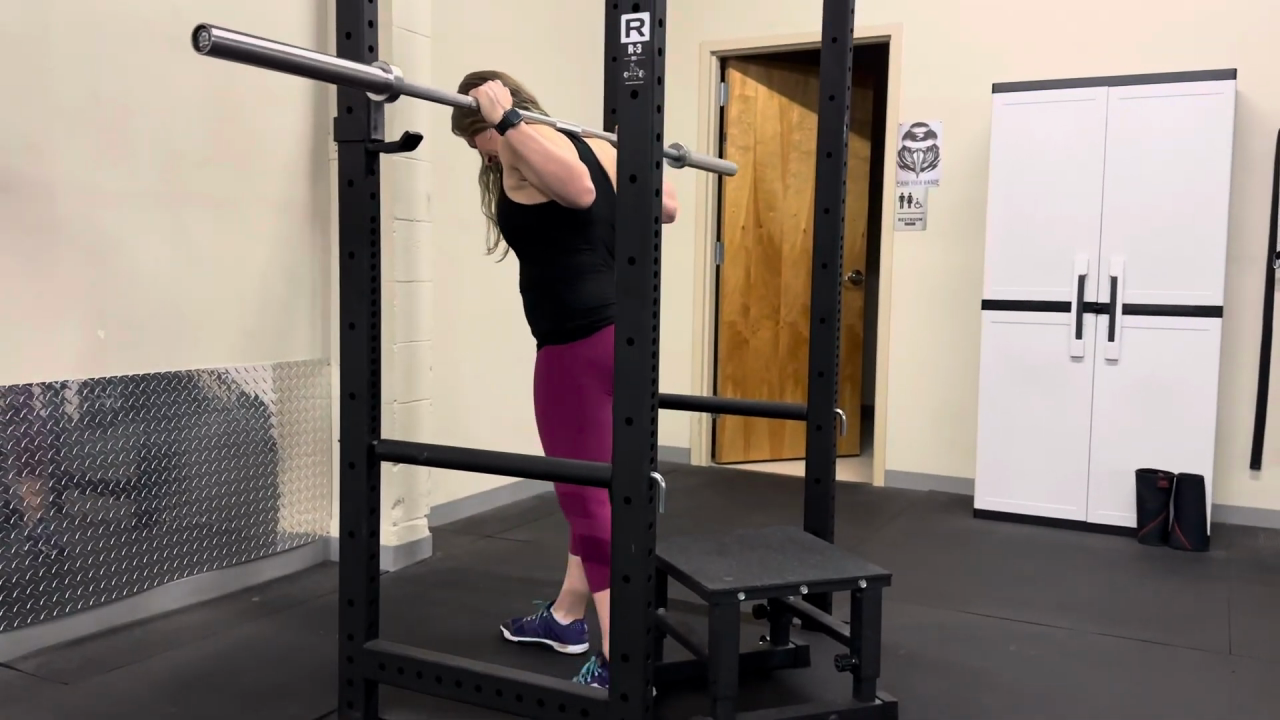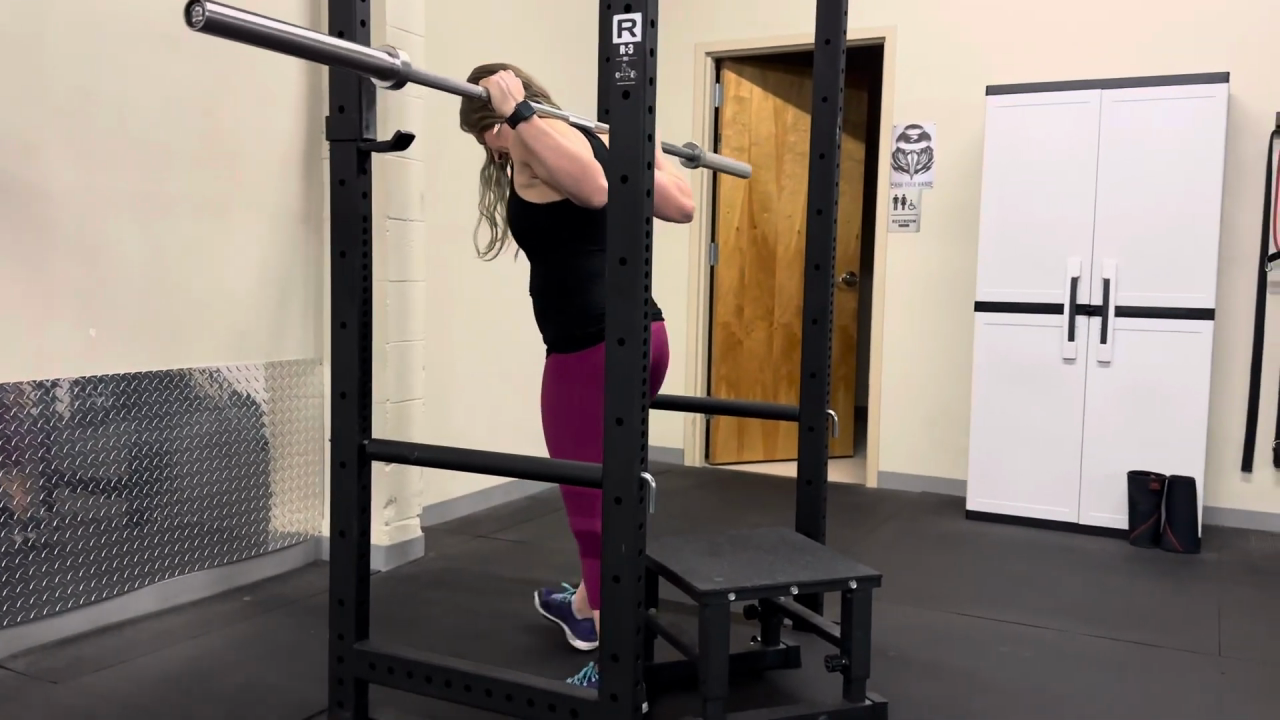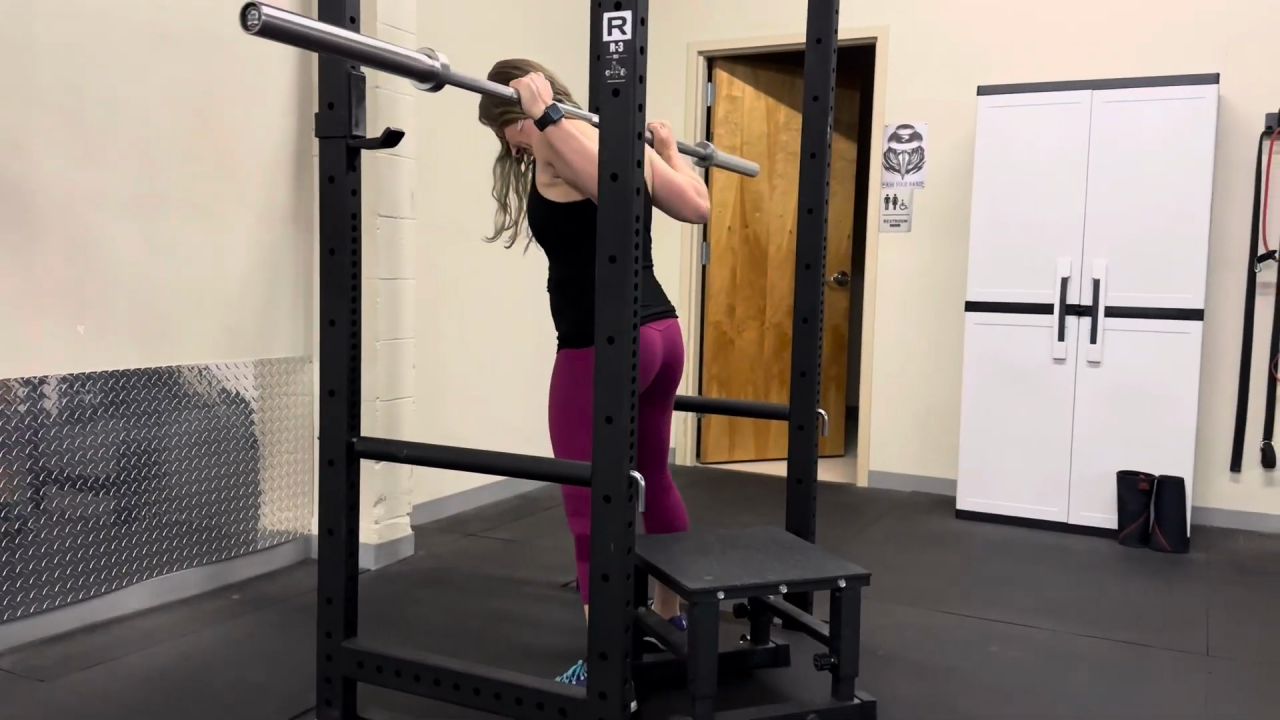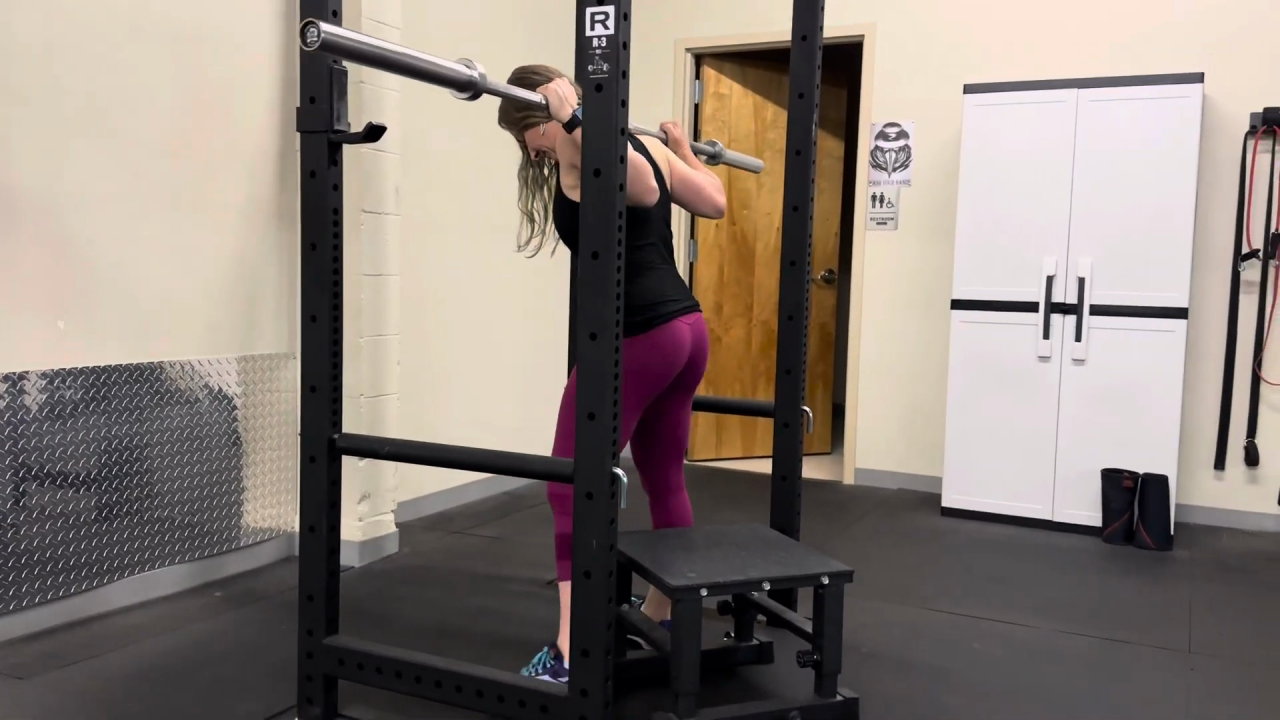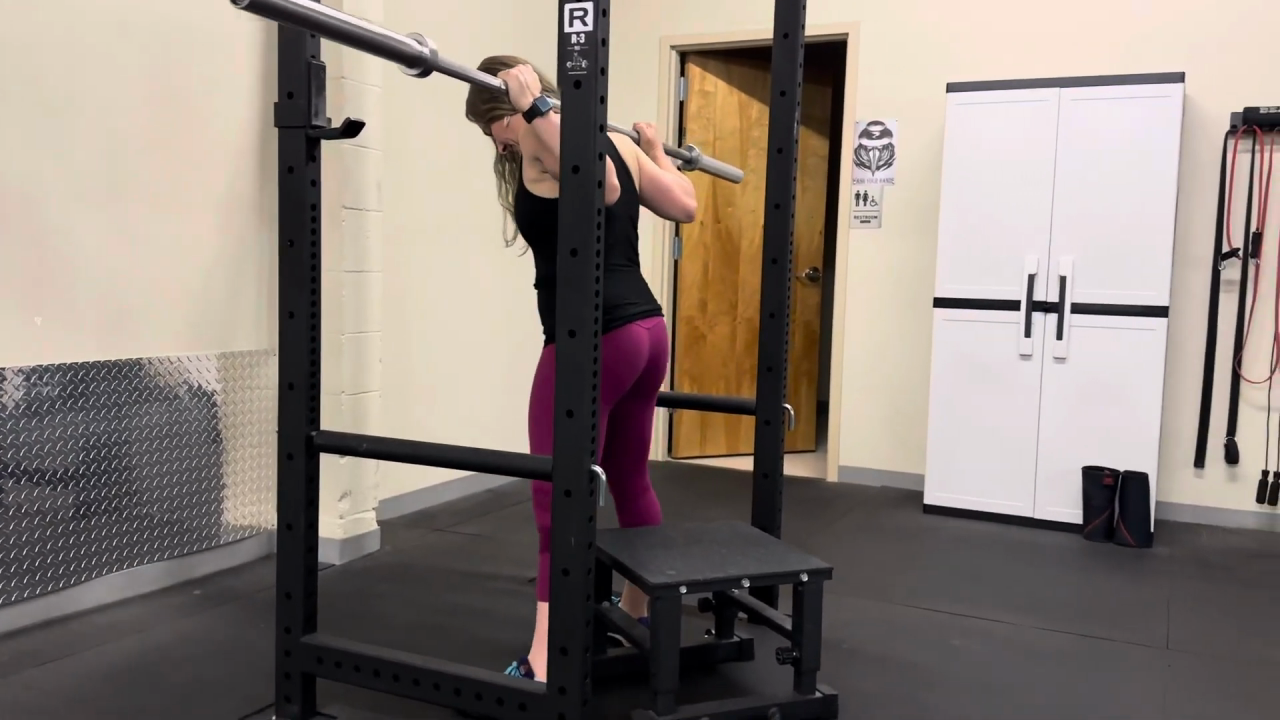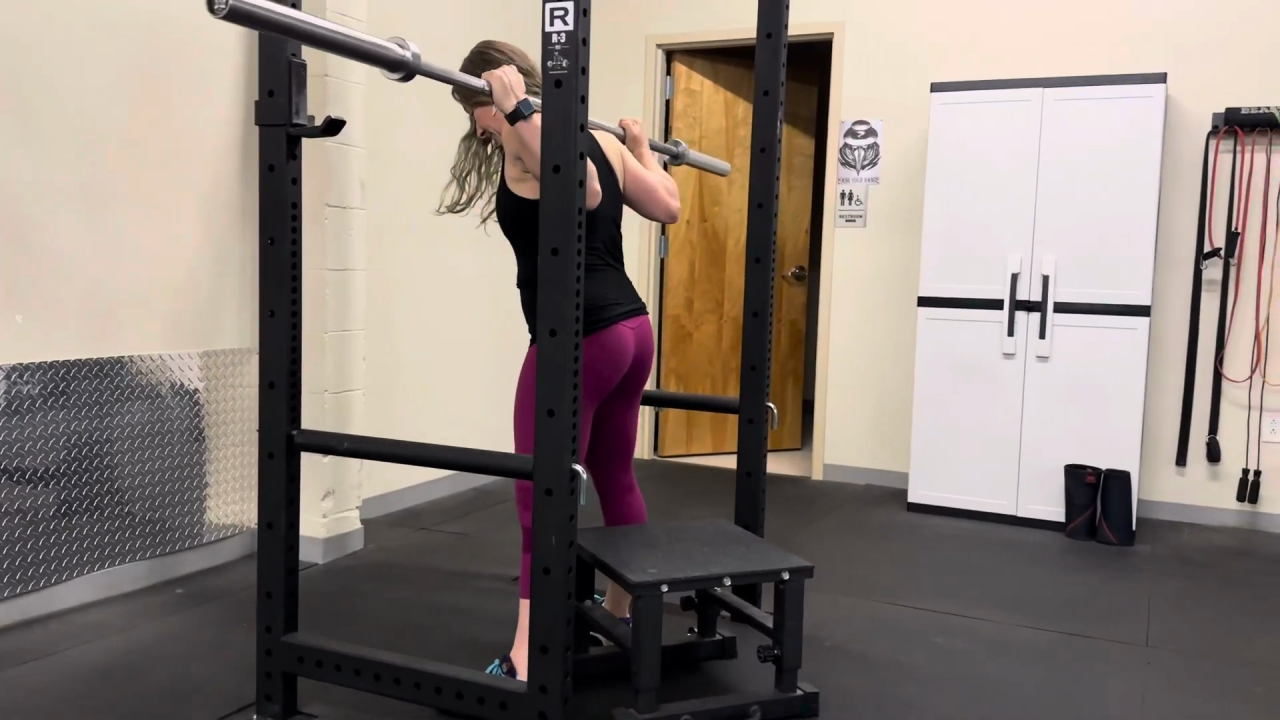
dt=0.4s
person 1, frame 1
left shoulder: (522, 146)
right shoulder: (596, 145)
left elbow: (577, 190)
right elbow: (666, 206)
left wrist: (506, 121)
left hip: (579, 343)
right hip: (622, 334)
left knee: (587, 499)
right knee: (590, 488)
right ankle: (566, 616)
person 1, frame 2
left shoulder: (534, 143)
right shoulder: (603, 141)
left elbow: (592, 190)
right elbow: (683, 206)
left wrist: (520, 114)
right wrist: (655, 152)
left hip: (590, 351)
right hip: (646, 335)
left knee: (592, 508)
right knee: (606, 490)
right ankle: (585, 609)
person 1, frame 3
left shoulder: (557, 144)
right elbow: (697, 206)
left wrist: (546, 117)
right wrist: (670, 150)
left hip: (602, 348)
right hip: (662, 335)
left knee: (591, 507)
right knee: (655, 483)
right ankle: (674, 612)
person 1, frame 4
left shoulder: (581, 148)
right shoulder: (643, 141)
left elbow: (639, 184)
right elbow: (713, 201)
left wrist: (575, 120)
right wrist: (682, 149)
left hip: (635, 339)
right hip: (685, 329)
left knee: (573, 487)
right knee: (665, 481)
left ankle: (570, 650)
right ankle: (662, 612)
person 1, frame 5
left shoulder: (540, 143)
right shoulder: (616, 142)
left elbow: (597, 183)
right elbow: (684, 204)
left wrist: (534, 109)
right wrist: (655, 150)
left hip: (591, 343)
right hip: (647, 333)
left knee: (558, 503)
right knee: (630, 484)
left ankle: (544, 664)
right ankle: (638, 610)
person 1, frame 6
left shoulder: (528, 141)
right shoulder: (601, 140)
left elbow: (582, 188)
right elbow: (668, 205)
left wrist: (517, 111)
right wrist: (641, 147)
left hip: (578, 343)
right hip: (632, 331)
left knee: (542, 499)
right knee: (617, 483)
left ankle: (526, 662)
right ankle: (622, 611)
